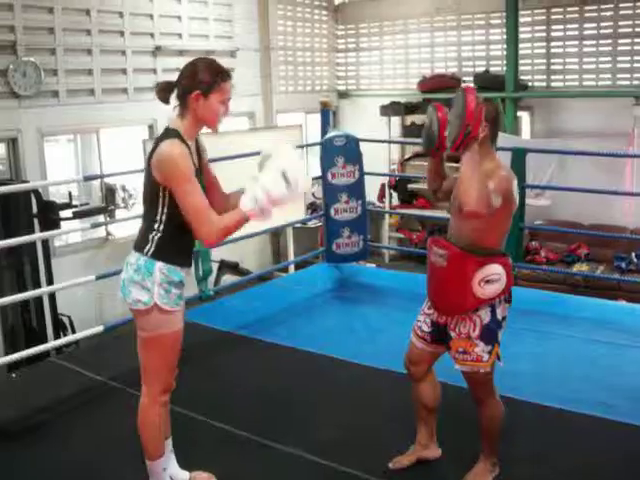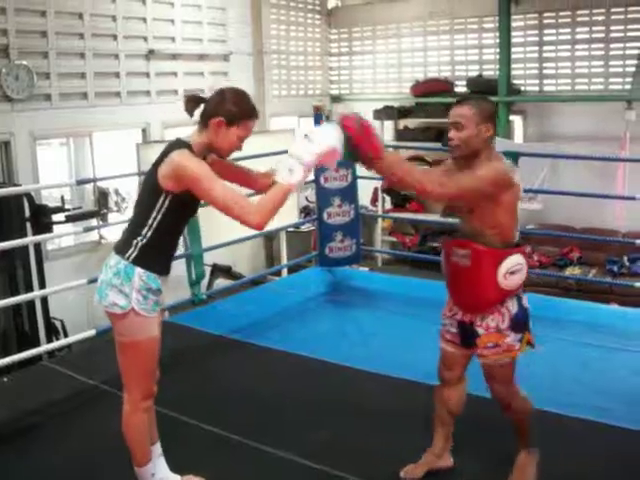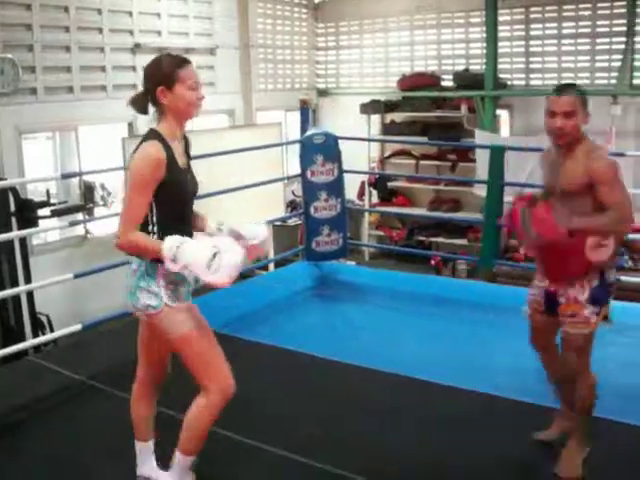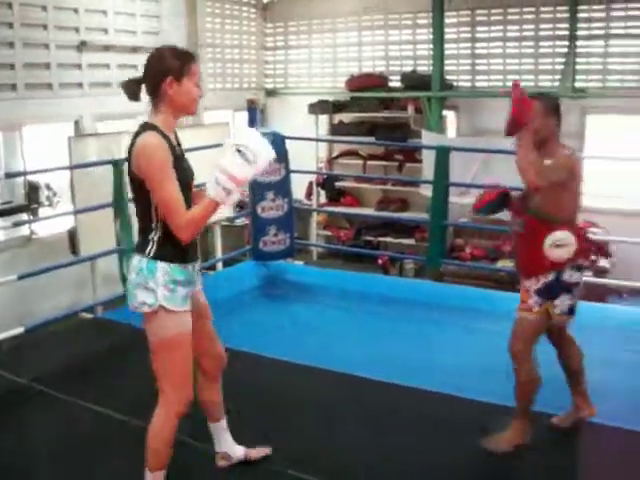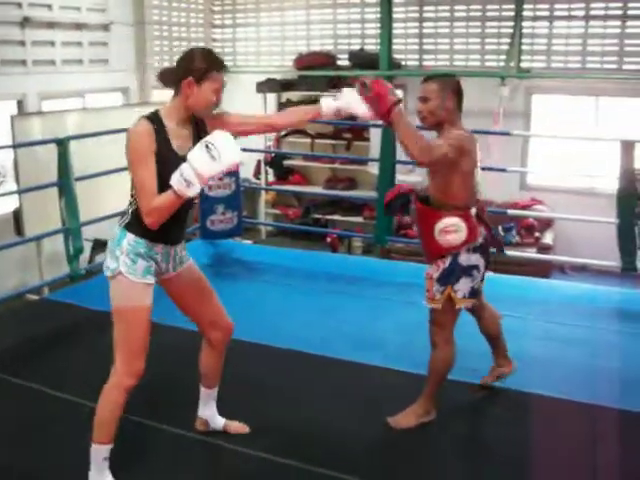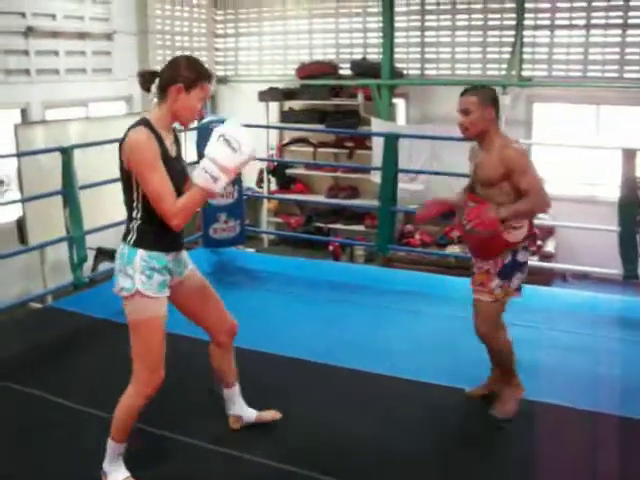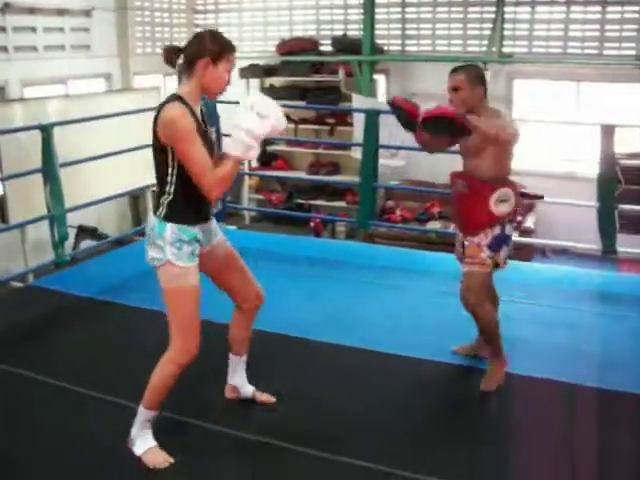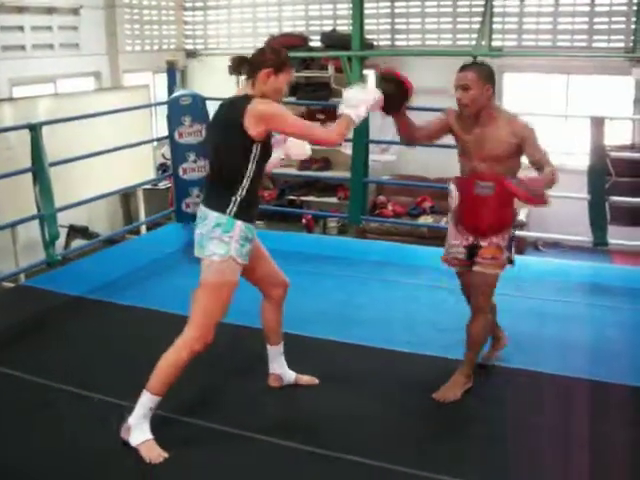
dt=0.5s
person 1, frame 1
left shoulder: (189, 144)
right shoulder: (171, 152)
left elbow: (217, 204)
right elbow: (210, 233)
left wrist: (256, 189)
right wrist: (260, 199)
left hip: (166, 272)
right hip: (155, 275)
left knee: (164, 383)
right knee: (156, 389)
person 1, frame 2
left shoulder: (201, 158)
right shoulder: (184, 163)
left elbow: (260, 183)
right elbow: (254, 217)
left wrist: (302, 161)
right wrist: (298, 167)
left hip: (144, 278)
right hip: (132, 282)
left knee: (147, 388)
right knee: (139, 394)
person 1, frame 3
left shoulder: (178, 144)
right shoulder: (151, 152)
right elbow: (127, 237)
left wrist: (222, 236)
right wrist: (182, 253)
left hip: (170, 279)
right hip: (158, 282)
left knee: (150, 378)
right knee: (219, 387)
person 1, frame 4
left shoulder: (168, 136)
right shoulder: (150, 144)
right elbow: (184, 227)
left wrist: (226, 180)
right wrist: (228, 182)
left hip: (183, 271)
right hip: (160, 276)
left knee: (212, 360)
right knee: (177, 397)
person 1, frame 5
left shoulder: (203, 123)
right shoulder: (145, 131)
left elbow: (273, 122)
right elbow: (151, 214)
left wrist: (331, 106)
right wrist: (195, 175)
left hip: (173, 251)
right hip: (135, 252)
left knee: (219, 329)
right knee: (128, 372)
left ankle: (207, 414)
person 1, frame 6
left shoulder: (171, 135)
right shoulder: (140, 139)
left elbow: (187, 198)
right elbow: (175, 215)
left wrist: (220, 169)
right wrist: (217, 169)
left hip: (174, 258)
right hip: (144, 264)
left knee: (223, 329)
right knee: (149, 380)
left ankle: (238, 412)
person 1, frame 7
left shoulder: (195, 107)
right shoulder: (175, 114)
left elbow: (214, 167)
right elbow: (213, 187)
left wrist: (246, 135)
right wrist: (245, 140)
left hip: (203, 228)
right hip: (174, 235)
left knee: (251, 298)
right knee: (184, 350)
left ankle: (237, 384)
right ankle: (140, 432)
person 1, frame 8
left shoulder: (230, 107)
right shoulder: (261, 110)
right elbow: (327, 136)
left wrist: (269, 152)
right wrist: (357, 108)
left hip: (228, 222)
right hip: (226, 229)
left knee: (276, 287)
right knee: (197, 336)
left ankle: (278, 372)
right ankle: (137, 423)
person 2, frame 1
left shoulder: (499, 177)
right shoulder: (473, 168)
left elbow: (473, 207)
right elbow: (440, 190)
left wrist: (467, 146)
right wrist: (436, 154)
left hip: (478, 301)
right hip: (444, 293)
left knee: (480, 388)
right knee: (416, 364)
right ankle: (426, 442)
person 2, frame 2
left shoulder: (495, 173)
right shoulder: (459, 167)
left elbow: (436, 190)
right elbow: (416, 182)
left wrist: (375, 150)
right wrist: (371, 156)
left hip: (496, 296)
right hip: (462, 294)
left knee: (502, 389)
right knee: (448, 374)
person 2, frame 3
left shoulder: (598, 163)
right shoulder: (549, 156)
left elbow: (623, 221)
left wrist: (569, 221)
left hip: (585, 274)
right hip: (550, 268)
left knee: (574, 360)
right knee: (541, 341)
left ankle: (578, 440)
right ankle: (567, 414)
person 2, frame 4
left shoulder: (565, 159)
right shoulder: (540, 159)
left elbow: (535, 181)
right elbow: (527, 206)
left wrist: (520, 134)
right wrist: (504, 199)
left hip: (554, 268)
right hip: (539, 266)
left knee: (520, 346)
right knee: (557, 335)
left ankle: (520, 424)
right ankle: (581, 404)
person 2, frame 5
left shoulder: (458, 139)
right shoulder: (450, 140)
left elbow: (423, 157)
left wrist: (391, 109)
right wrist: (418, 195)
left hip: (456, 248)
right hip: (457, 242)
left knee: (440, 330)
right knee: (476, 304)
left ankle: (425, 406)
right ankle: (502, 361)
person 2, frame 6
left shoulder: (512, 153)
right shoulder: (476, 152)
left elbow: (540, 200)
left wrist: (497, 215)
right wrist: (449, 205)
left hip: (505, 249)
right hip: (485, 245)
left knee: (486, 324)
right knee: (487, 315)
left ankle: (511, 385)
right ankle: (499, 378)
person 2, frame 7
left shoulder: (498, 120)
right shoulder: (463, 123)
left elbow: (509, 137)
right elbow: (431, 144)
left wrist: (467, 119)
right wrist: (413, 122)
left hip: (492, 220)
right hip: (468, 217)
left knee: (472, 296)
right knee: (479, 286)
left ankle: (497, 358)
right ankle: (483, 342)
person 2, frame 8
left shoulder: (517, 129)
right shoulder: (454, 120)
left elbow: (547, 169)
right elbow: (412, 138)
left wrist: (535, 185)
right wrist: (397, 110)
left hip: (495, 224)
right hip: (461, 219)
left knee: (479, 300)
right knee: (472, 292)
left ankle: (463, 374)
right ankle: (496, 335)
